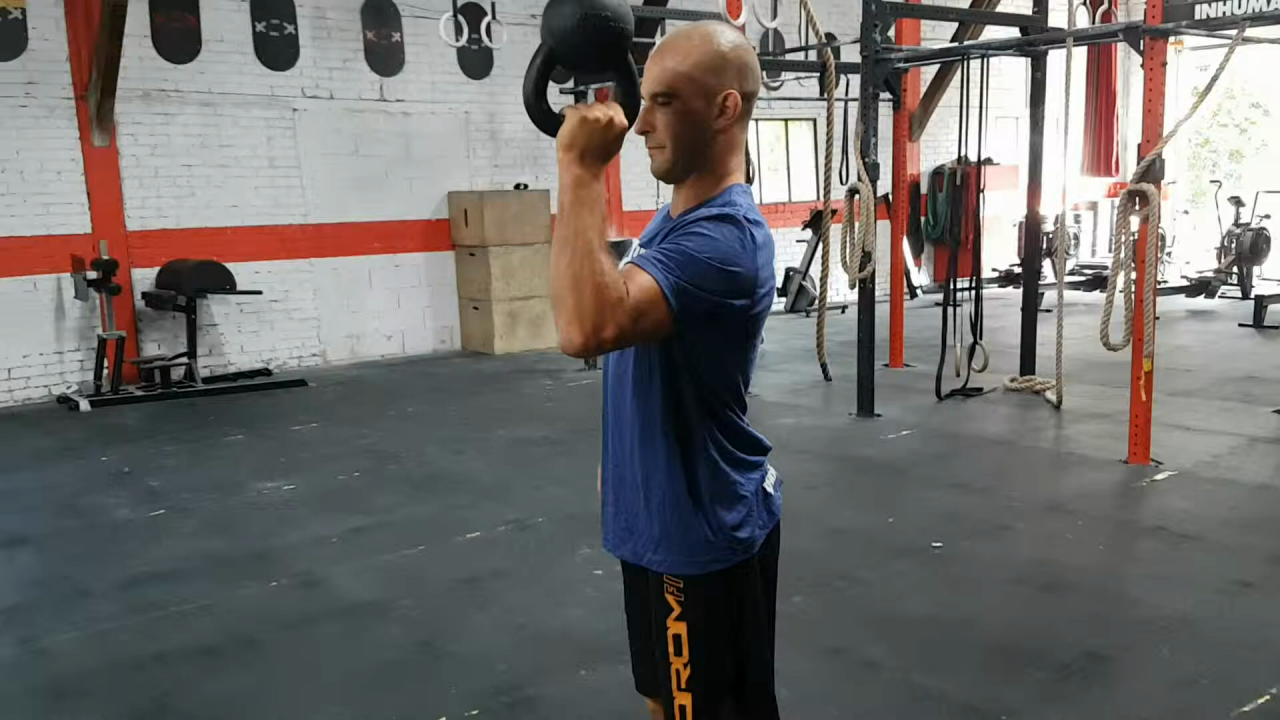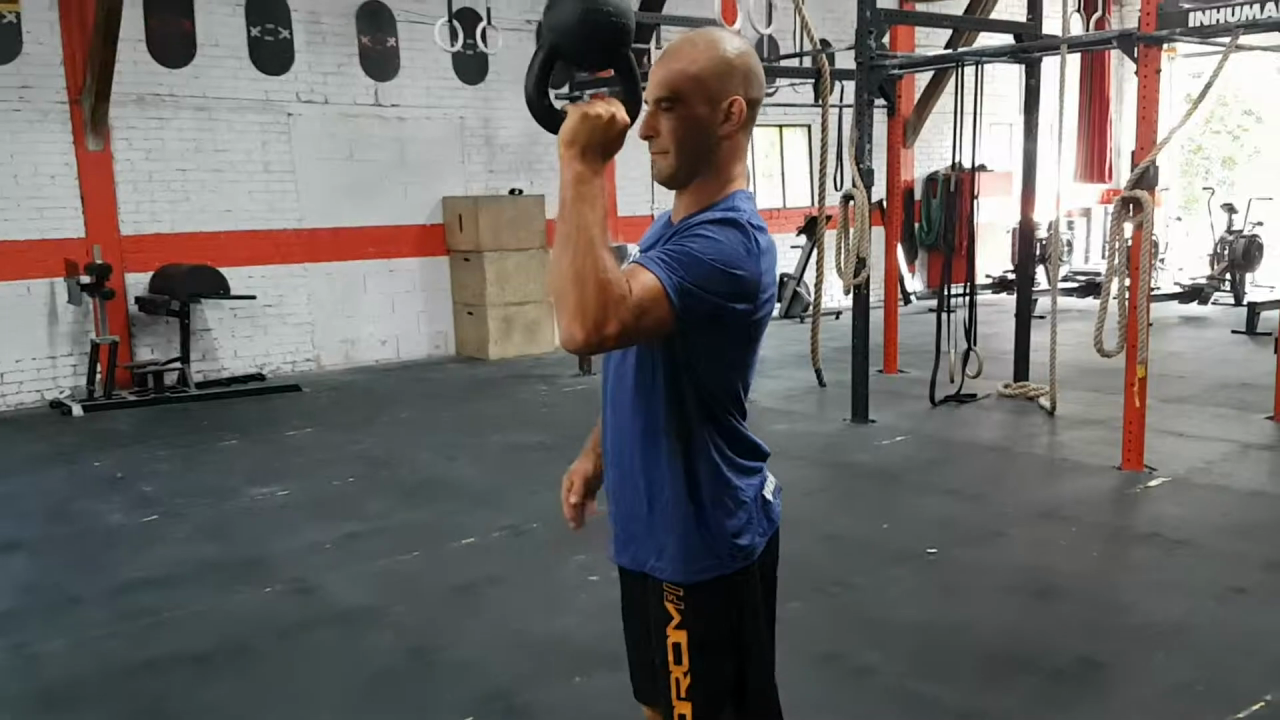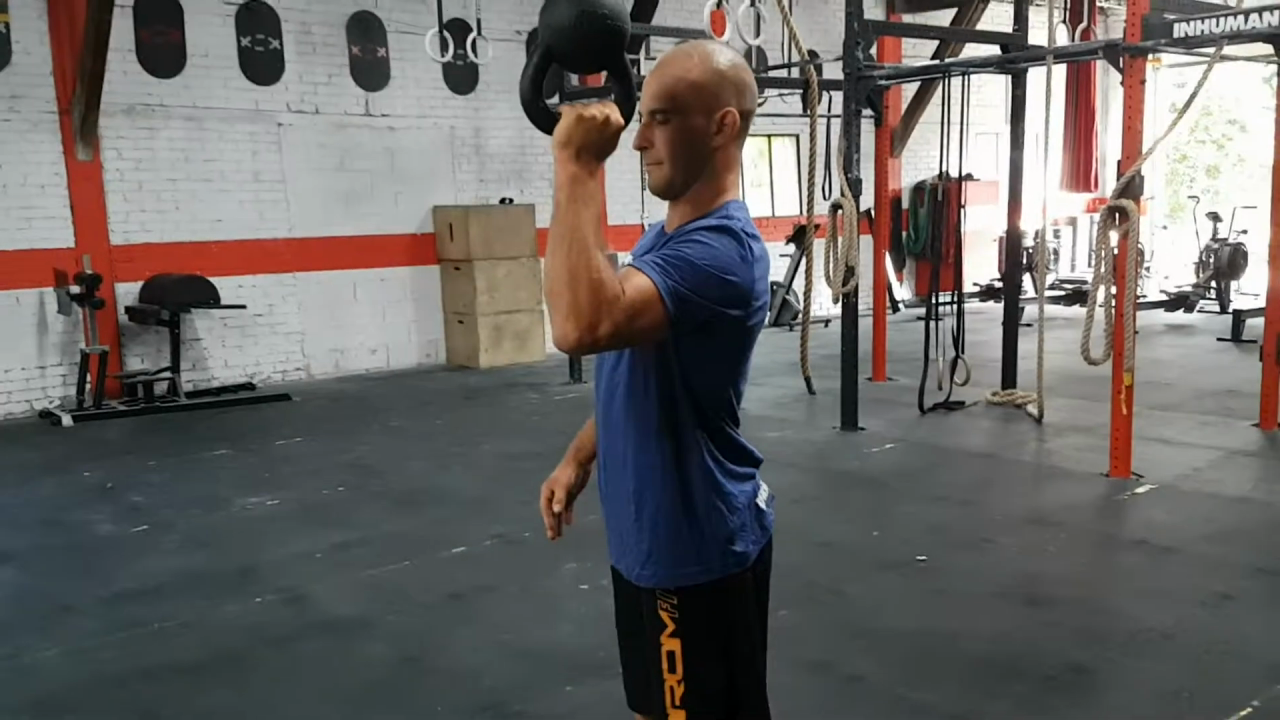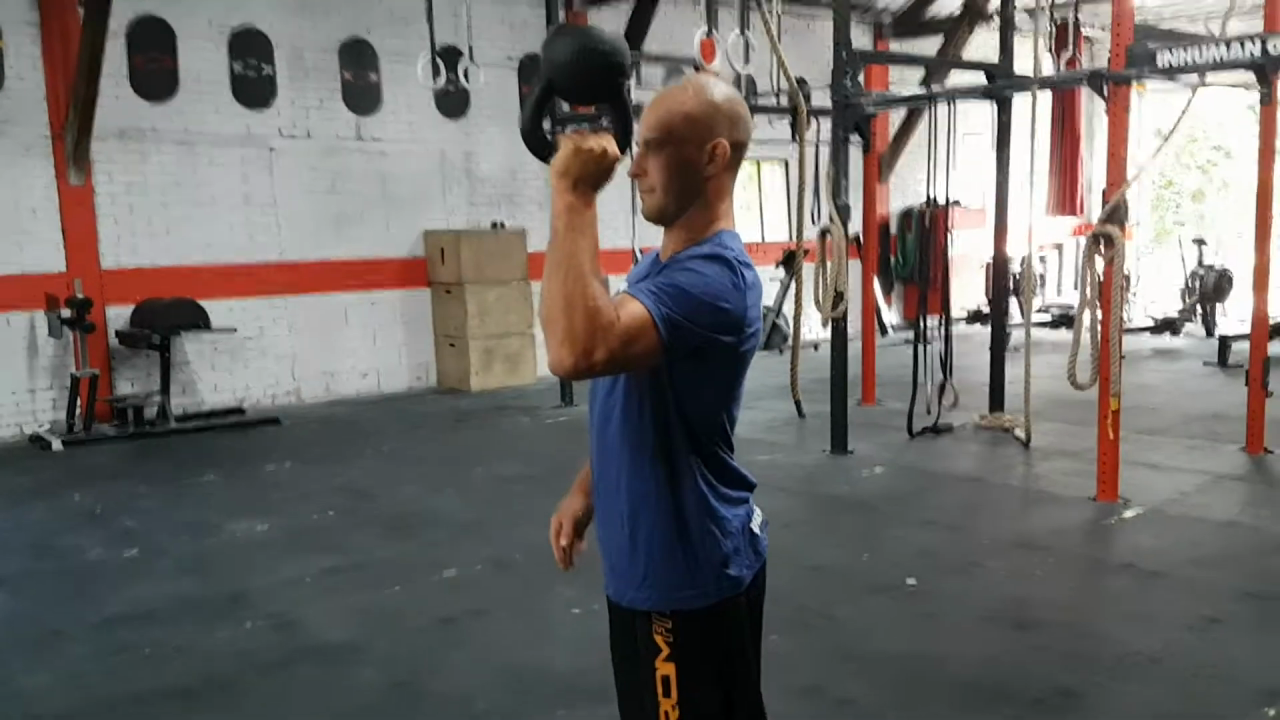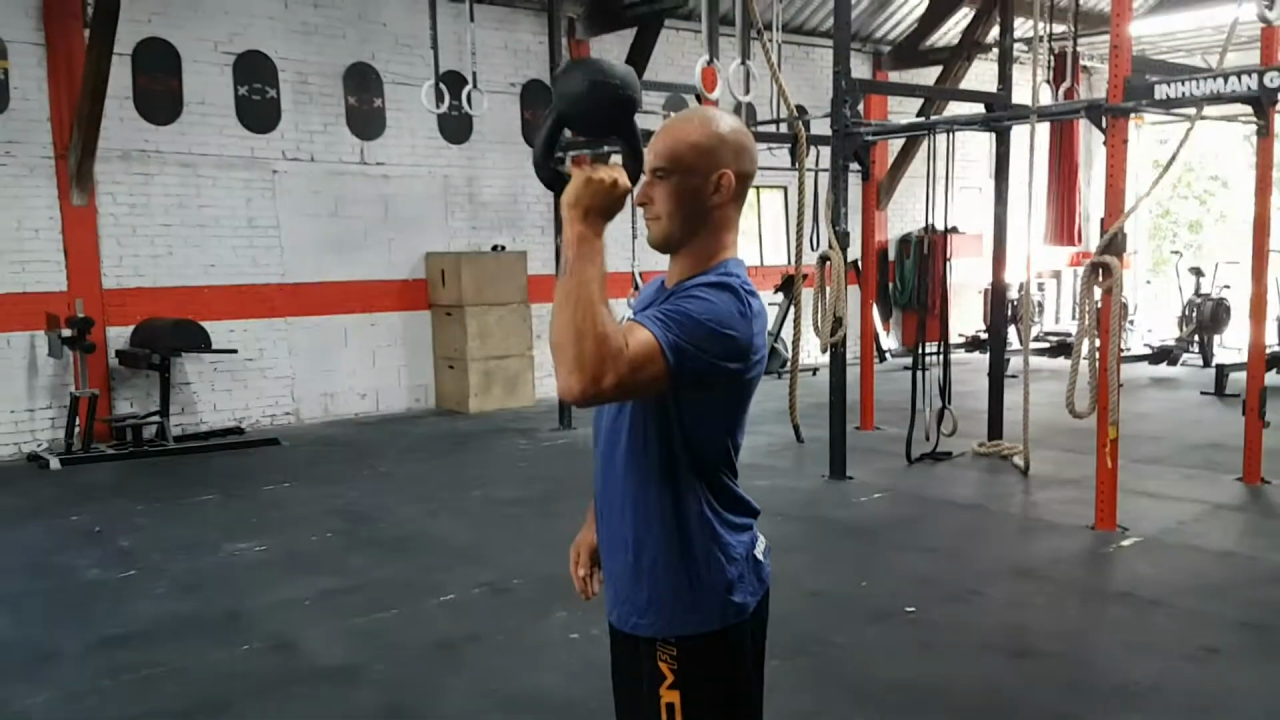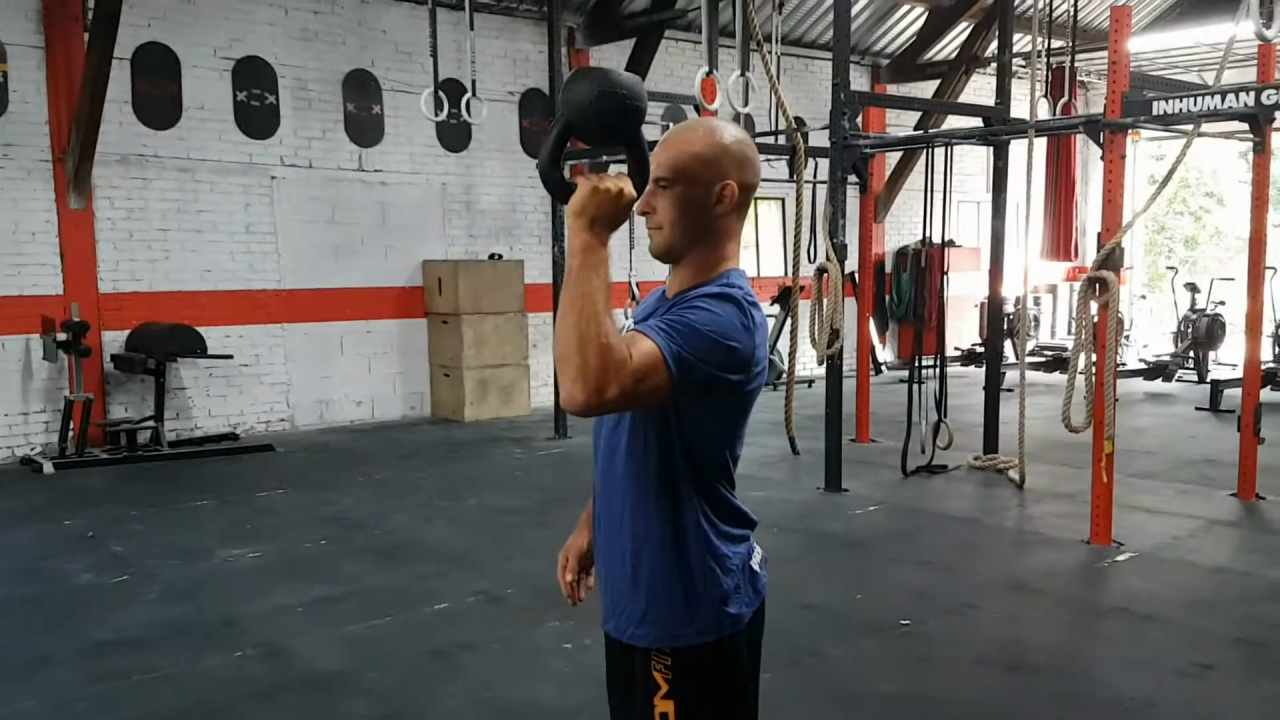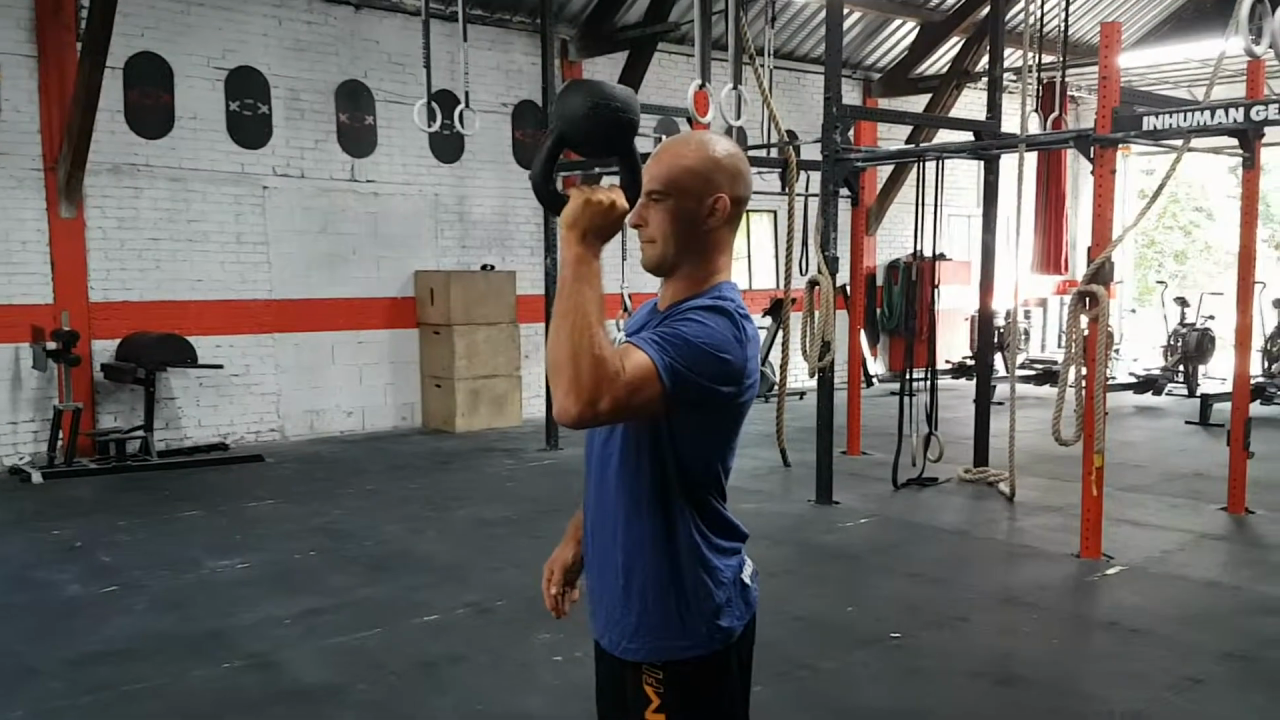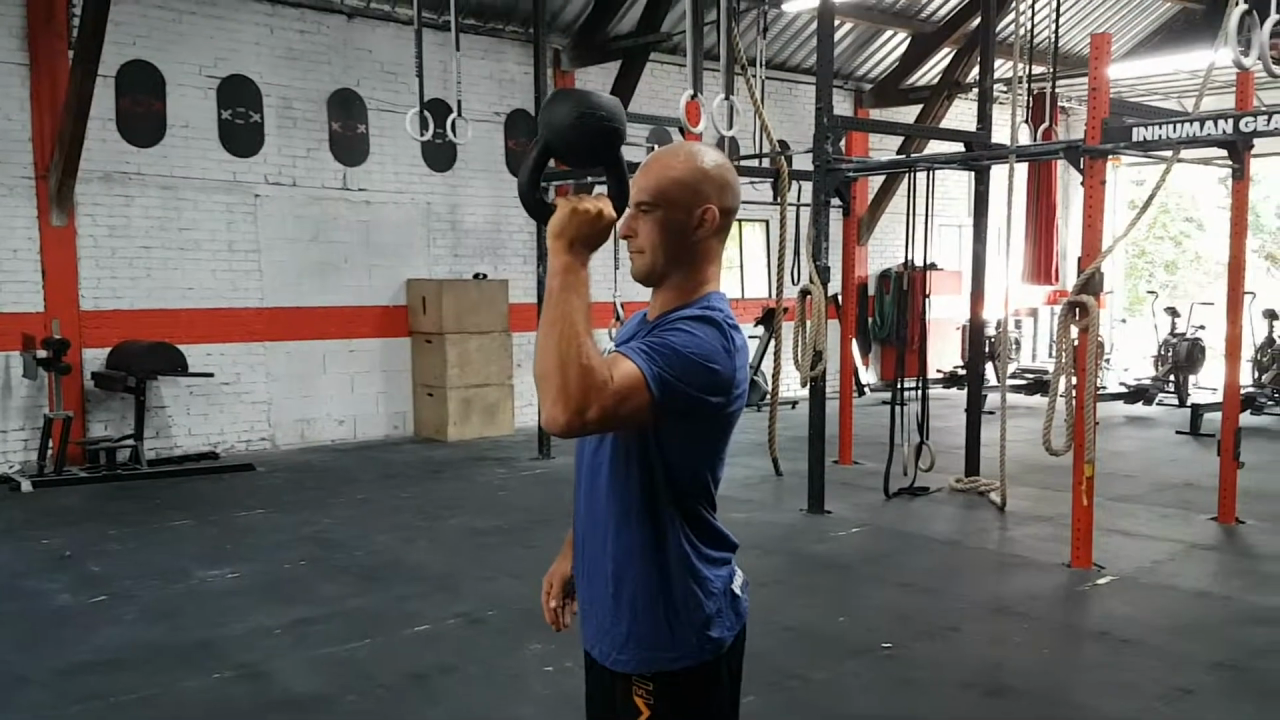
dt=0.3s
person 1, frame 1
left shoulder: (724, 236)
right shoulder: (679, 218)
left elbow: (587, 327)
left wrist: (580, 169)
left hip: (706, 530)
right hip: (660, 518)
person 1, frame 2
left shoulder: (728, 241)
right shoulder: (678, 224)
left elbow: (588, 324)
left wrist: (582, 165)
right wrist: (595, 452)
left hip: (706, 538)
right hip: (659, 525)
person 1, frame 3
left shoulder: (722, 249)
right shoulder: (666, 236)
left elbow: (582, 324)
left wrist: (577, 167)
right wrist: (577, 459)
left hip: (700, 544)
right hip: (651, 534)
person 1, frame 4
left shoulder: (715, 276)
right shoulder: (661, 265)
left elbow: (577, 351)
left wrist: (573, 196)
right wrist: (584, 493)
left hip: (693, 570)
right hip: (645, 559)
person 1, frame 5
left shoulder: (720, 305)
right shoulder: (664, 293)
left elbow: (586, 377)
left wrist: (582, 226)
right wrist: (599, 522)
left hip: (696, 597)
right hip: (648, 586)
person 1, frame 6
left shoulder: (722, 316)
right shoulder: (664, 303)
left elbow: (588, 387)
left wrist: (588, 235)
right wrist: (590, 526)
left hip: (691, 609)
right hip: (642, 596)
person 1, frame 7
left shoulder: (715, 329)
right shoulder: (655, 316)
left elbow: (581, 400)
left wrist: (581, 246)
right wrist: (577, 538)
left hip: (682, 621)
right hip: (633, 609)
person 1, frame 8
left shoulder: (702, 339)
right shoulder: (646, 325)
left elbow: (569, 409)
left wrist: (567, 255)
right wrist: (574, 552)
left hip: (673, 632)
right hip: (622, 618)
